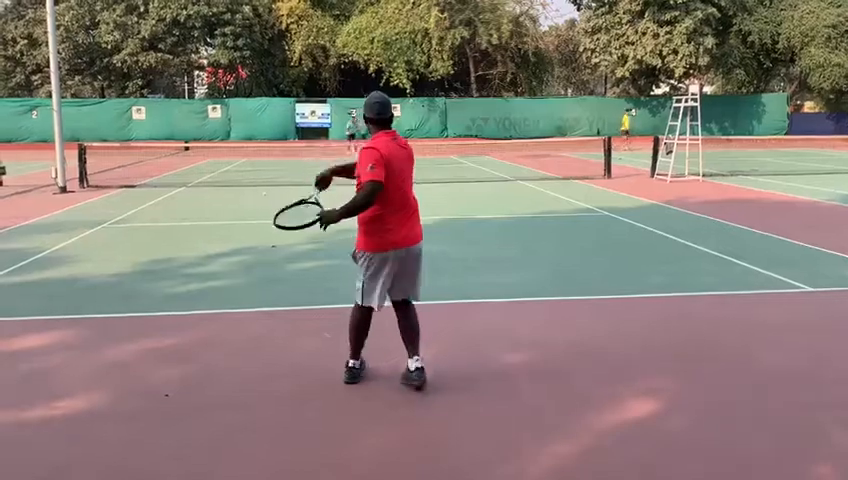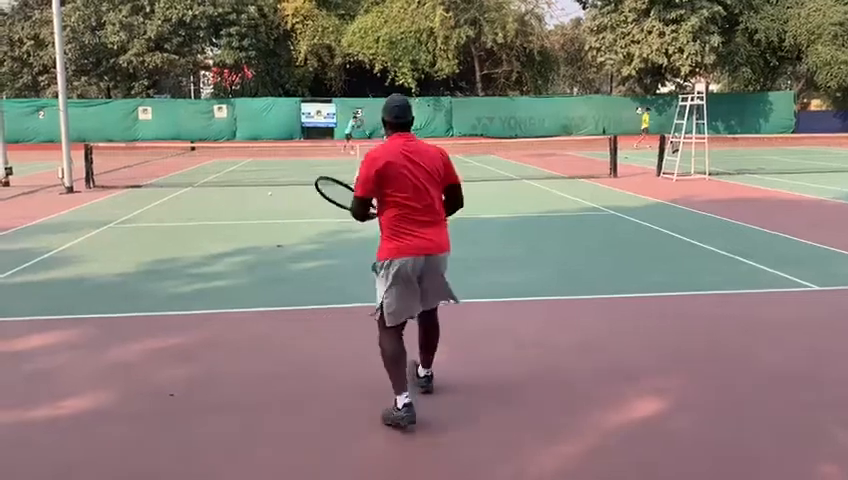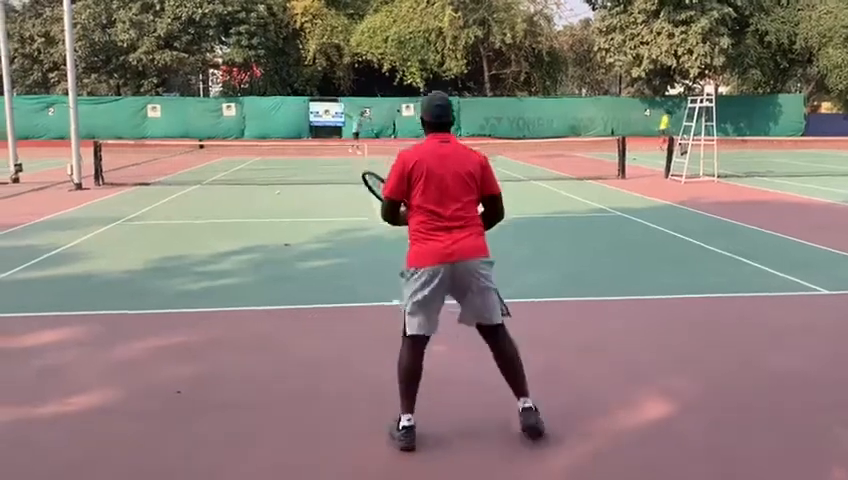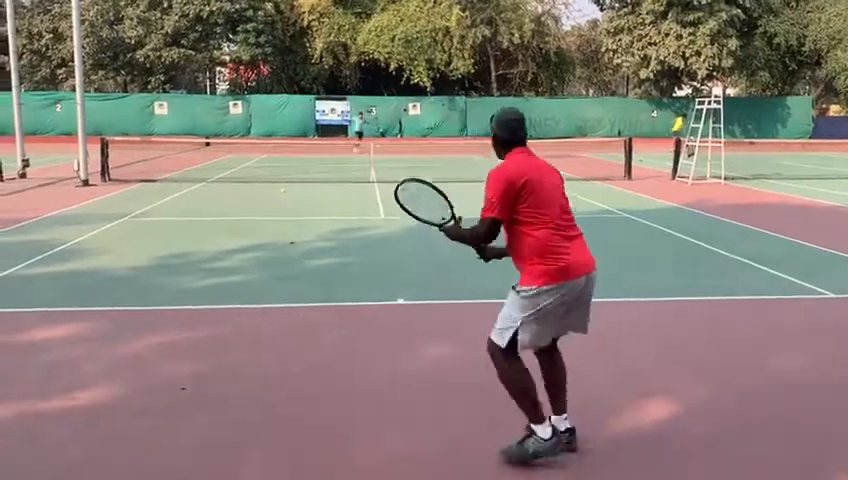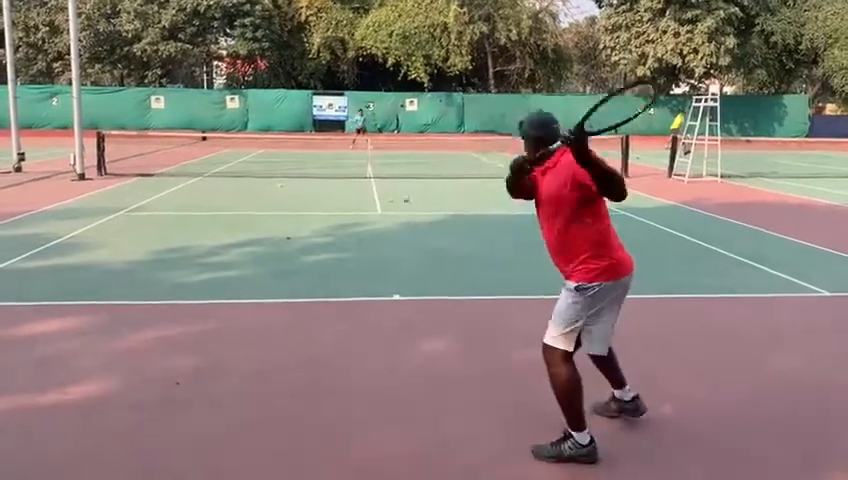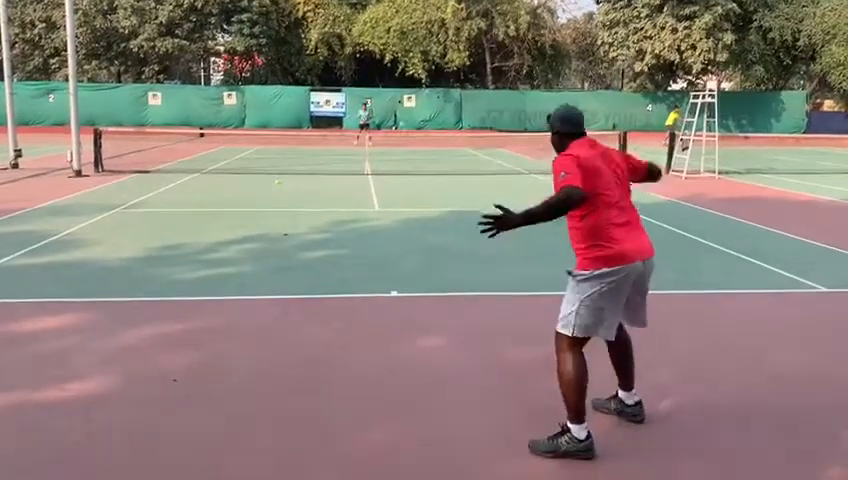
dt=0.5s
person 1, frame 1
left shoulder: (373, 149)
right shoulder: (403, 145)
left elbow: (370, 194)
left wrist: (337, 214)
right wrist: (334, 171)
left hip: (378, 244)
right hip: (411, 240)
left knee: (364, 305)
right knee: (404, 302)
left ankle: (353, 364)
right ankle: (415, 366)
person 1, frame 2
left shoulder: (375, 158)
right shoulder: (437, 154)
left elbow: (359, 211)
right elbow: (456, 201)
left wrist: (375, 211)
left hip: (399, 253)
right hip: (437, 248)
left knee: (389, 327)
right knee: (428, 311)
left ankle: (403, 403)
right ankle: (425, 373)
person 1, frame 3
left shoulder: (408, 157)
right shoulder: (477, 159)
left elbow: (389, 214)
right elbow: (496, 213)
left hip: (427, 260)
right hip: (472, 257)
left knee: (414, 340)
right knee: (494, 332)
left ankle: (405, 424)
right ankle: (527, 409)
person 1, frame 4
left shoulder: (502, 174)
right shoulder: (544, 170)
left elbow: (486, 233)
left wrist: (458, 233)
right wrist: (503, 251)
left hip: (550, 277)
right hip: (580, 268)
left knee: (500, 349)
right knee: (545, 341)
left ankle: (541, 434)
right ankle: (561, 424)
person 1, frame 5
left shoulder: (579, 164)
right shoulder: (538, 171)
left elbow: (618, 192)
right elbow: (518, 190)
left wrist: (584, 156)
right wrist: (516, 168)
left hip: (598, 273)
right hip: (593, 272)
left knee: (555, 351)
right knee: (586, 336)
left ankle: (580, 440)
right ankle: (625, 398)
person 1, frame 6
left shoulder: (569, 159)
right shoulder: (614, 156)
left elbow: (570, 198)
right elbow: (653, 172)
left wrist: (517, 220)
right wrist: (644, 167)
left hip: (604, 263)
right hip: (642, 255)
left knee: (568, 343)
right knee: (614, 326)
left ankle: (576, 435)
right ankle: (628, 400)
